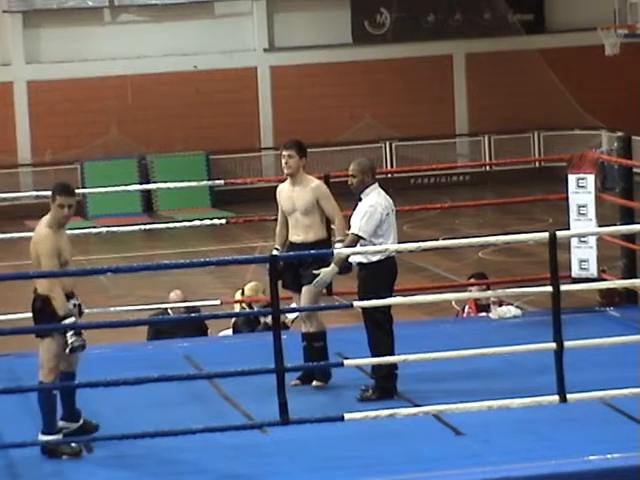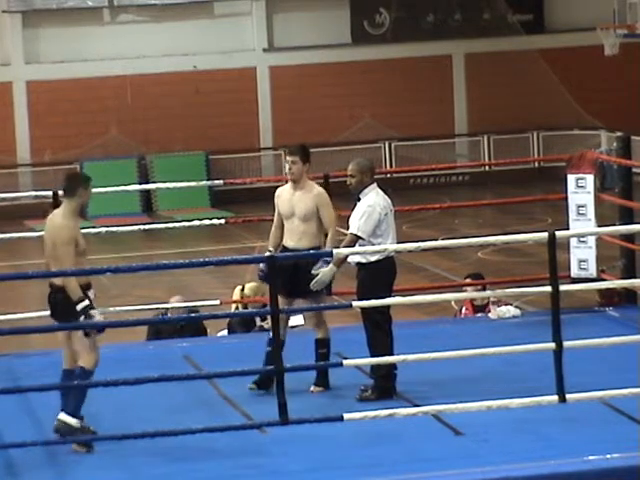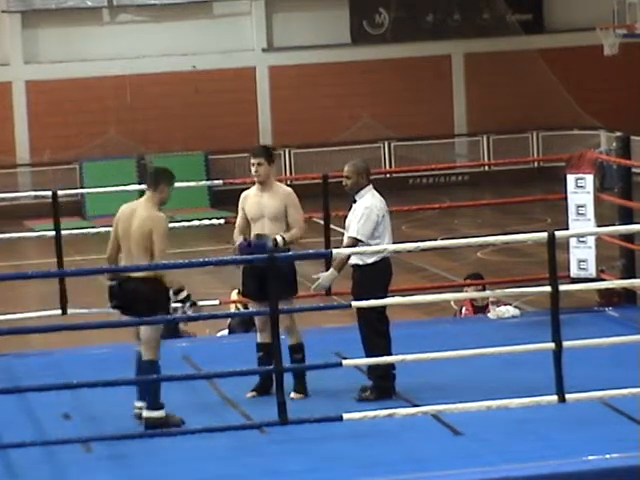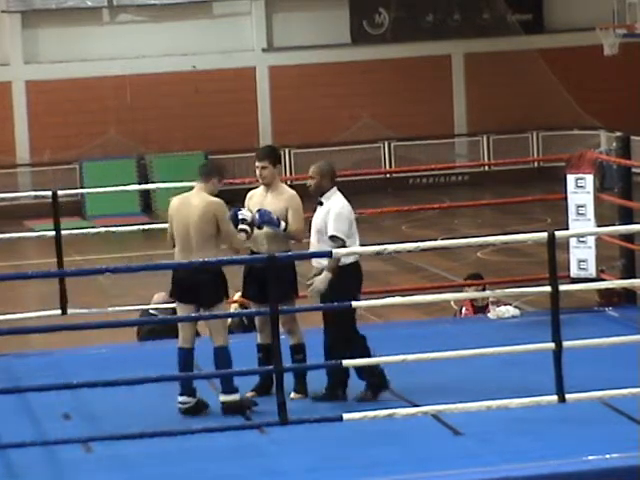
dt=1s
person 1, frame 1
left shoulder: (57, 227)
right shoulder: (46, 236)
right elbow: (53, 286)
left wrist: (74, 301)
right wrist: (69, 324)
left hip: (63, 301)
right hip: (49, 306)
left knee: (70, 362)
right knee: (50, 371)
left ankle: (71, 421)
right ankle: (49, 437)
person 1, frame 2
left shoulder: (57, 217)
right shoulder: (65, 225)
right elbow: (68, 274)
right wrist: (85, 308)
left hip: (63, 294)
right hip: (71, 297)
left knee: (70, 361)
right knee: (89, 359)
left ankle: (70, 418)
right ankle: (68, 419)
person 1, frame 3
left shoulder: (124, 210)
right shoulder: (157, 219)
left elbow: (111, 255)
left wrist: (114, 283)
right wrist: (183, 297)
left hip: (126, 284)
right hip: (148, 287)
left knee: (143, 346)
right knee: (152, 352)
left ankle: (142, 403)
right ankle: (154, 412)
person 1, frame 4
left shoulder: (175, 203)
right shoulder: (216, 205)
right elbow: (237, 246)
right wrist: (244, 226)
left hip: (182, 275)
right hip: (207, 275)
left knee: (185, 339)
right knee: (219, 339)
left ankle: (186, 398)
right ankle: (229, 397)
person 2, frame 1
left shoulder: (316, 187)
right shoulder: (281, 190)
left elbow: (337, 219)
left wrist: (339, 248)
right wrist: (276, 253)
left hip: (316, 250)
right hip: (293, 251)
left knee: (308, 311)
right knee: (303, 314)
left ankle: (323, 370)
right ankle: (309, 370)
person 2, frame 2
left shoulder: (318, 194)
right shoulder: (280, 193)
left elbow: (332, 230)
right wrist: (269, 254)
left hip: (310, 258)
right hip: (287, 257)
left knee: (317, 320)
right knee: (277, 318)
left ankle: (322, 377)
right ankle: (268, 375)
person 2, frame 3
left shoulder: (286, 194)
right shoulder: (245, 197)
left elbow: (299, 229)
right elbow: (239, 230)
left wrist: (277, 241)
right wrist: (241, 244)
left hip: (280, 262)
right hip: (255, 262)
left knee: (287, 323)
right knee: (261, 324)
left ankle: (300, 382)
right ankle: (265, 381)
person 2, frame 4
left shoulder: (289, 196)
right shoulder: (251, 196)
left elbow: (299, 234)
left wrist: (277, 223)
left hip: (280, 264)
right hip: (256, 263)
left knee: (289, 323)
right knee: (261, 324)
left ankle: (300, 381)
right ankle: (265, 381)
person 3, frame 1
left shoulder: (372, 204)
right shoulder: (378, 198)
left elbow: (353, 240)
left wrist: (333, 268)
left hip: (375, 268)
right hip: (379, 266)
left knee: (377, 327)
right knee: (380, 325)
left ankle: (384, 385)
right ankle: (384, 379)
person 3, frame 2
left shoulder: (371, 204)
right shoulder: (377, 198)
left elbow: (351, 240)
left wrist: (331, 269)
left hip: (374, 268)
right hip: (378, 266)
left knee: (376, 327)
right knee: (379, 325)
left ankle: (383, 385)
right ankle: (383, 379)
person 3, frame 3
left shoulder: (368, 206)
right shoulder: (370, 200)
left elbow: (352, 244)
left wrist: (332, 273)
left hip: (370, 270)
right hip: (372, 268)
left knee: (372, 328)
right knee: (375, 327)
left ankle: (382, 386)
right ankle: (382, 379)
person 3, frame 4
left shoulder: (337, 207)
right shoulder: (325, 205)
left elbow: (339, 246)
left wrist: (326, 276)
right wrist: (319, 271)
left hip: (343, 274)
right hip: (333, 273)
left knee: (345, 333)
right knee: (334, 333)
left ankle: (375, 381)
right ankle: (335, 387)
